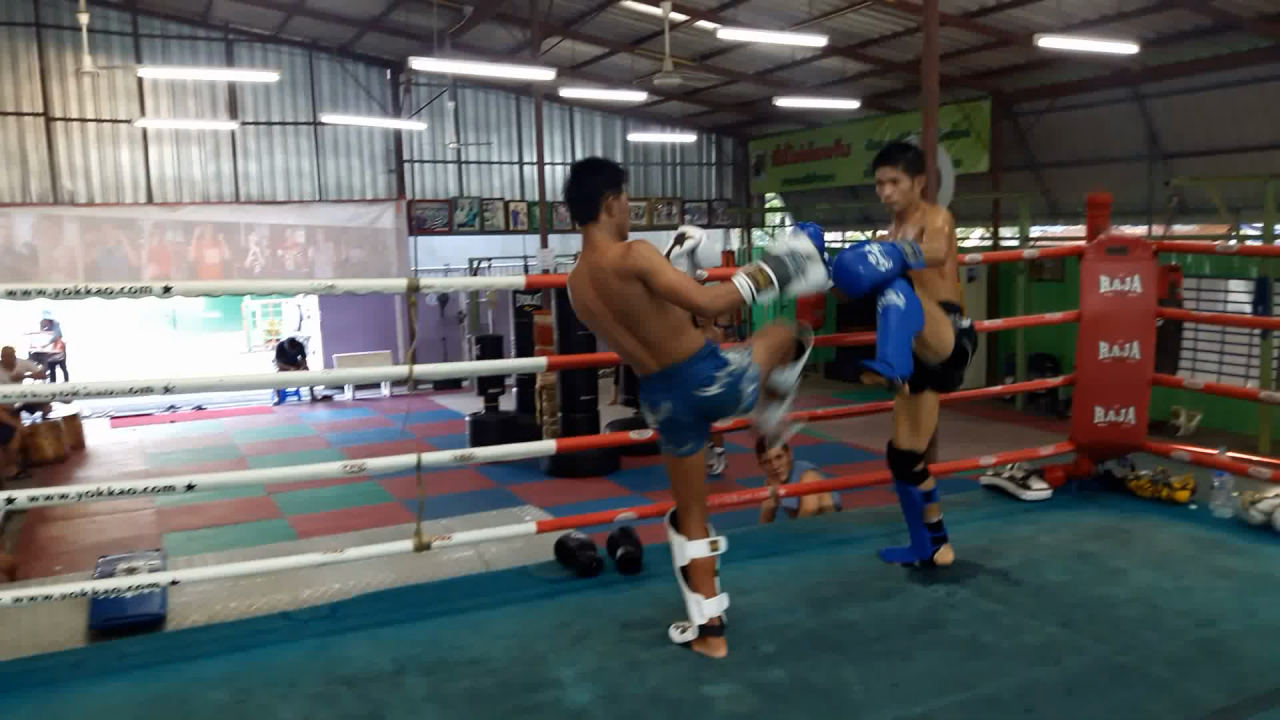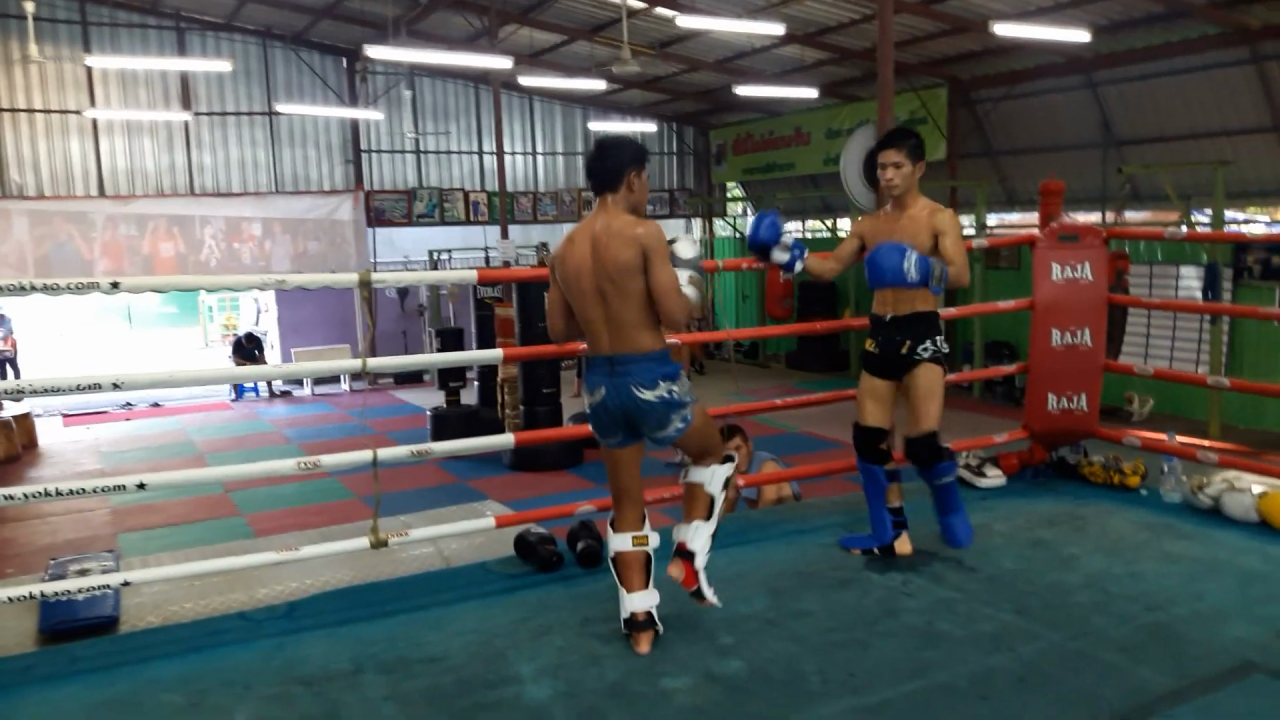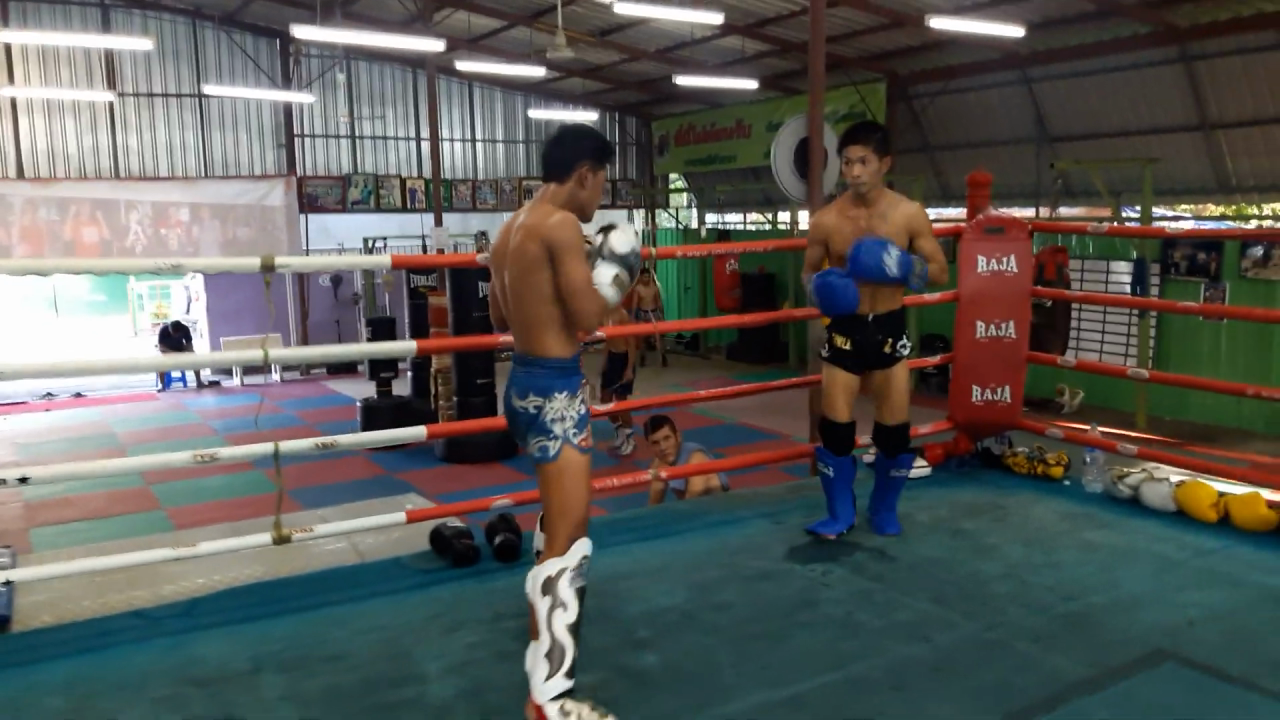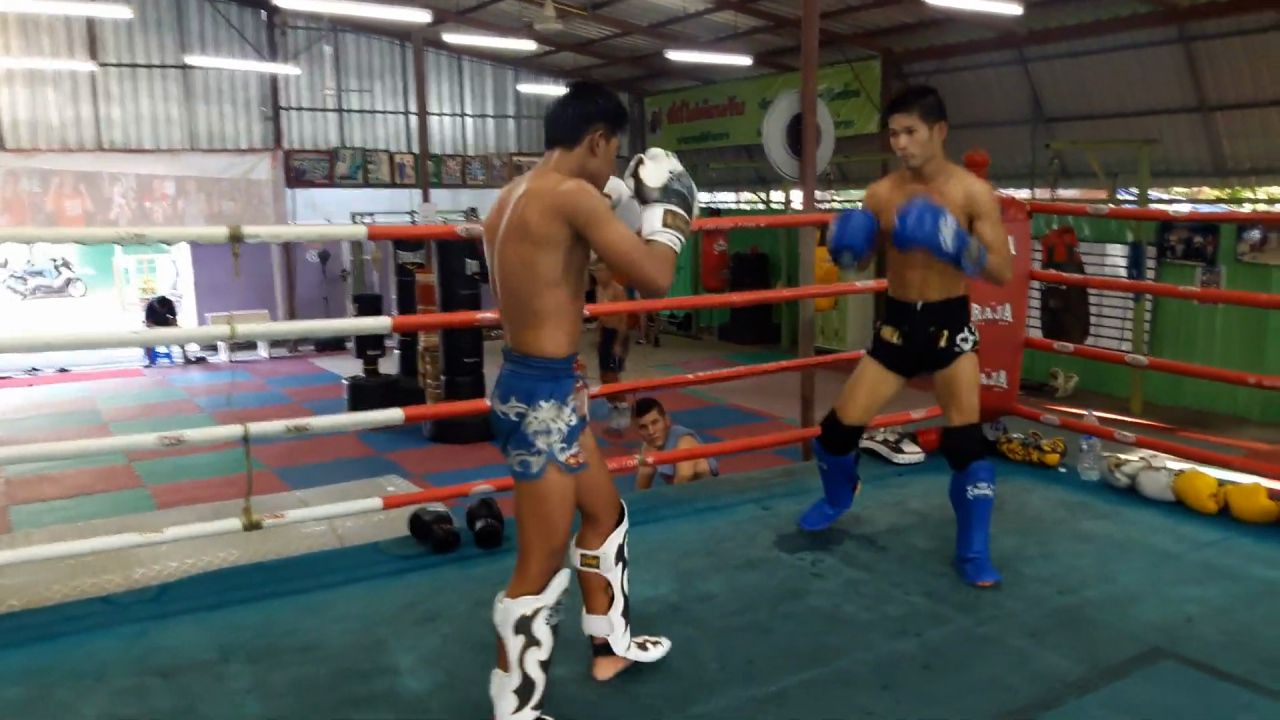
dt=0.5s
person 1, frame 1
left shoulder: (576, 285)
right shoulder: (631, 255)
right elbow: (706, 304)
left wrist: (677, 261)
right wrist: (767, 272)
left hip: (662, 398)
right hip: (711, 375)
left knee: (689, 515)
right knee: (788, 335)
left ankle: (708, 629)
right ankle: (771, 411)
person 1, frame 2
left shoulder: (564, 250)
right shoulder: (643, 233)
left elbow: (559, 332)
right elbow: (676, 315)
right wrist: (685, 278)
left hip: (600, 383)
right hip: (652, 379)
left knee: (627, 506)
right knee: (714, 455)
left ankle: (640, 621)
right ankle: (689, 557)
person 1, frame 3
left shoulder: (510, 230)
right shoulder: (561, 225)
right elbow: (590, 316)
right wrist: (616, 266)
left hip: (524, 382)
right hip: (554, 389)
left knee: (560, 509)
right knee: (568, 541)
left ankle: (551, 607)
person 1, frame 4
left shoulder: (508, 201)
right shoulder: (571, 194)
right elbow: (655, 279)
right wrist: (666, 207)
left hip: (526, 380)
right hip: (546, 392)
left knee: (606, 514)
right knee: (539, 569)
left ankle: (610, 640)
person 2, frame 1
left shoulder: (935, 217)
right shoulder: (890, 236)
left elbow: (936, 253)
right elbow: (858, 284)
left wrist: (893, 255)
right wrist: (823, 267)
left hip: (950, 337)
right hip: (921, 354)
left knee: (896, 289)
right knee: (904, 455)
left ankle: (889, 364)
right ankle: (929, 545)
person 2, frame 2
left shoulder: (939, 218)
right shoulder: (869, 225)
left elbow: (962, 276)
right elbow: (830, 268)
left wrist: (924, 269)
right wrist: (789, 254)
left hip: (921, 337)
right hip: (879, 337)
left knee: (923, 440)
right knee: (868, 439)
left ankle: (950, 511)
right ankle: (885, 532)
person 2, frame 3
left shoulder: (910, 214)
right shoulder: (826, 221)
left elbow: (939, 271)
right elbow: (810, 271)
left wrist: (903, 269)
right wrist: (819, 288)
left hip: (891, 332)
right hip: (844, 333)
left knee: (893, 436)
right knee: (835, 432)
left ankle: (882, 505)
right ankle: (840, 514)
person 2, frame 4
left shoulder: (973, 192)
right shoulder: (880, 194)
left elbow: (1002, 272)
right elbow: (862, 253)
left wrist: (958, 246)
right wrist: (847, 246)
left hip: (950, 326)
right hip: (896, 324)
left knee: (966, 442)
right knee: (840, 426)
left ankle: (974, 553)
right ankle: (838, 497)
